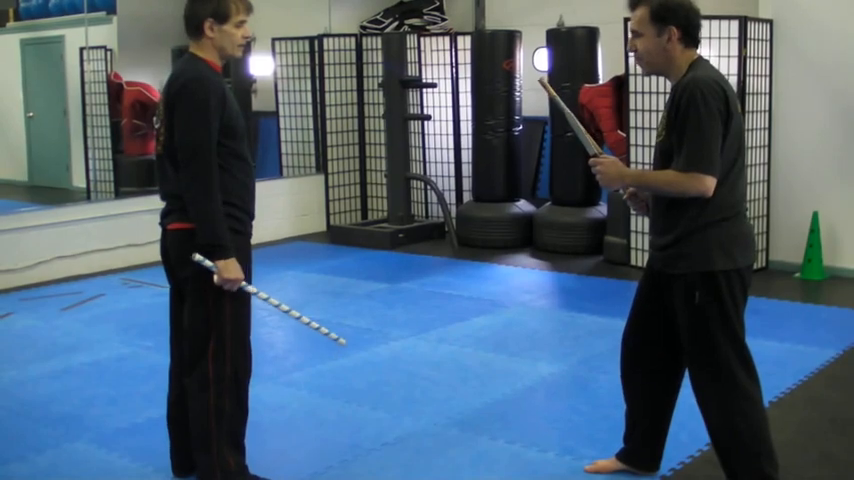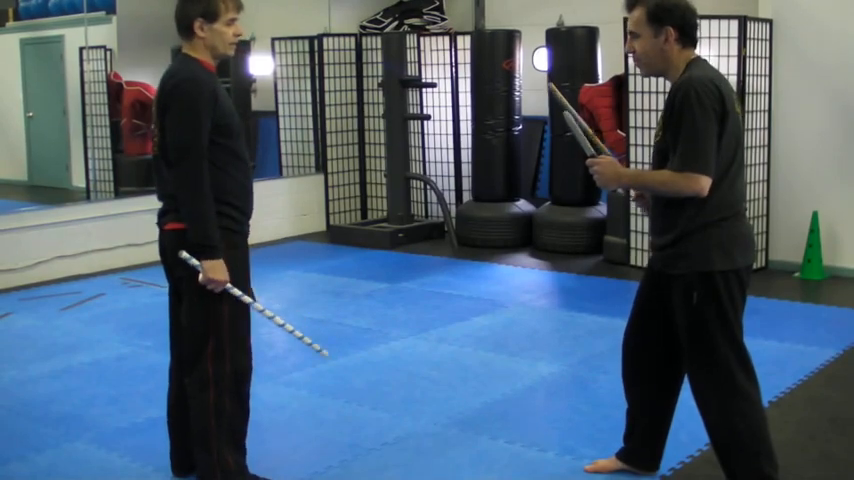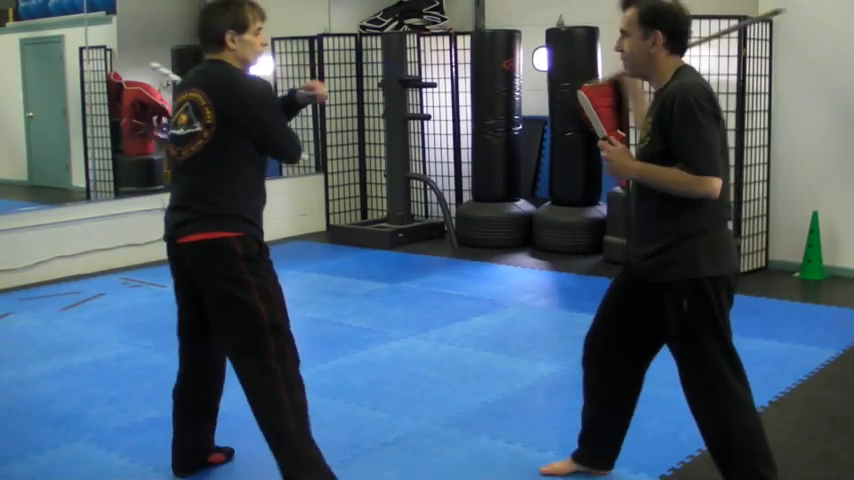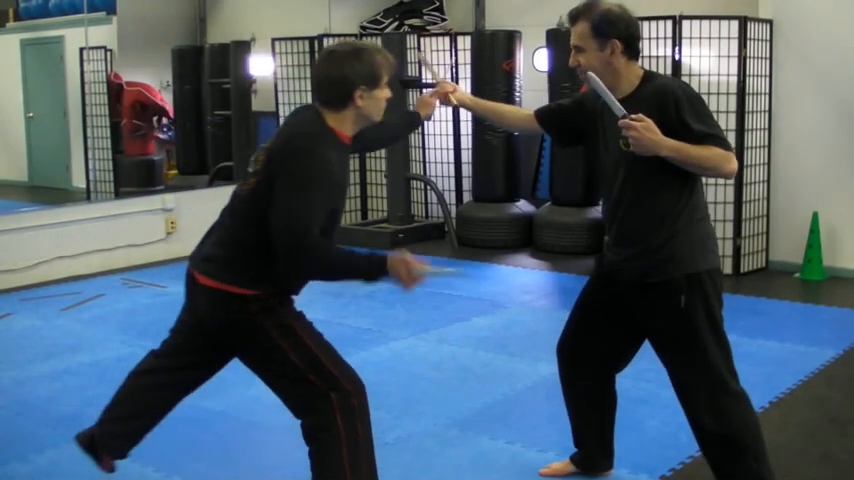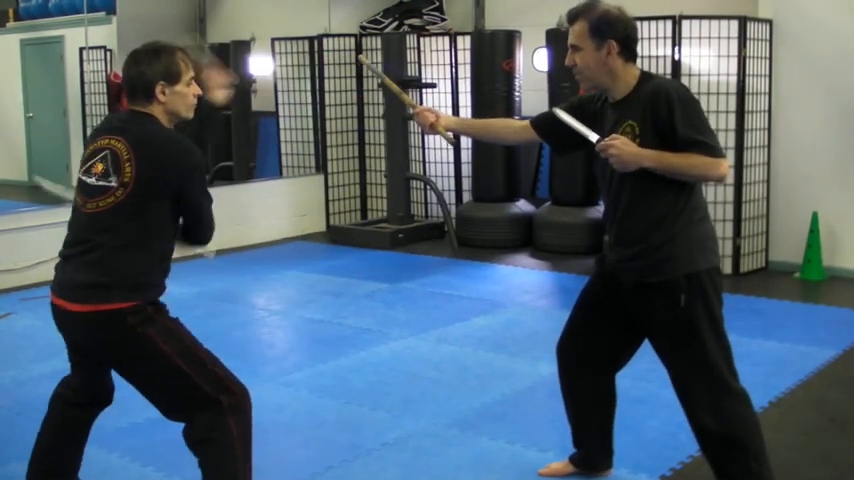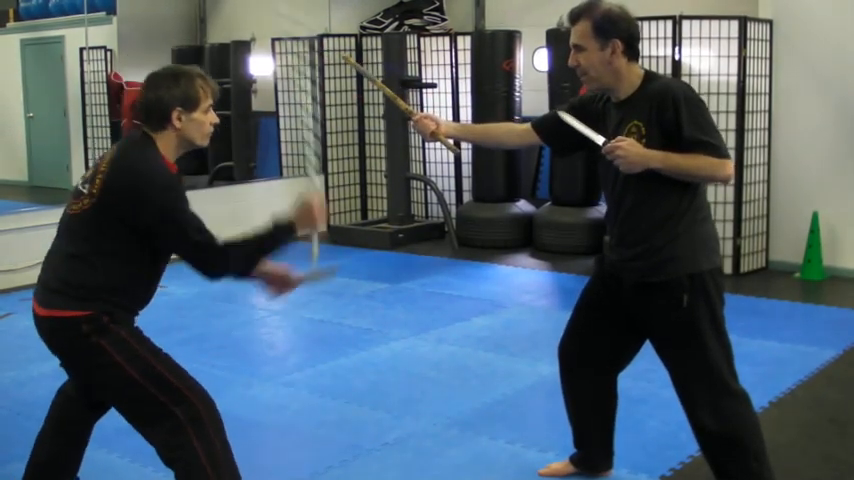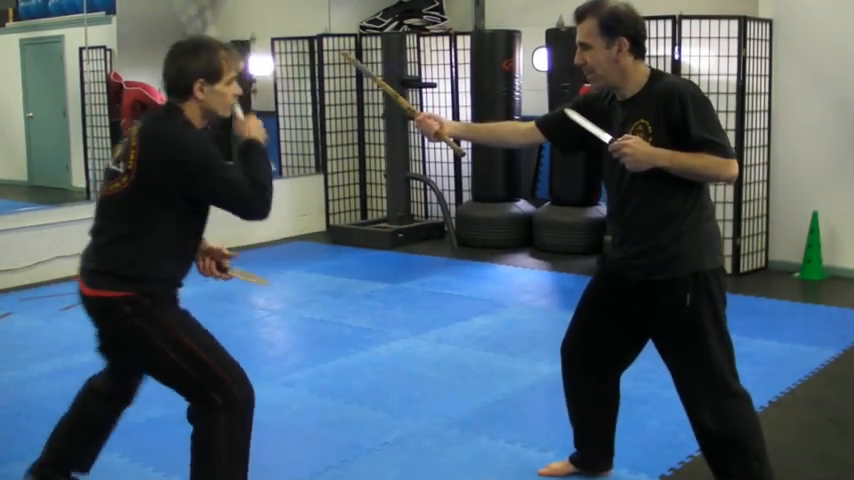
dt=0.7s
person 1, frame 1
left shoulder: (699, 89)
right shoulder: (690, 86)
left elbow: (701, 181)
left wrist: (626, 177)
right wrist: (651, 196)
left hip: (708, 258)
right hip: (678, 252)
left knee: (721, 374)
right knee: (644, 352)
person 1, frame 2
left shoulder: (694, 89)
right shoulder: (695, 83)
left elbow: (695, 181)
left wrist: (623, 177)
right wrist: (654, 194)
left hip: (708, 258)
right hip: (680, 252)
left knee: (720, 375)
right knee: (645, 352)
person 1, frame 3
left shoulder: (687, 97)
right shoulder: (668, 94)
left elbow: (708, 183)
left wrist: (630, 168)
right wrist: (639, 88)
left hip: (696, 267)
right hip: (651, 261)
left knee: (714, 383)
right knee: (605, 351)
person 1, frame 4
left shoulder: (669, 95)
right shoulder: (593, 107)
left elbow: (727, 163)
right elbow: (528, 120)
left wrist: (661, 144)
right wrist: (465, 100)
left hip: (681, 269)
right hip: (620, 265)
left knee: (710, 388)
right knee: (579, 355)
person 1, frame 5
left shoulder: (666, 96)
right shoulder: (593, 107)
left elbow: (717, 166)
right elbow: (522, 129)
left wrist: (642, 156)
right wrist: (451, 123)
left hip: (680, 269)
right hip: (621, 265)
left knee: (710, 388)
right knee: (579, 355)
person 1, frame 6
left shoulder: (670, 97)
right shoulder: (595, 108)
left elbow: (722, 168)
right elbow: (523, 134)
left wrist: (649, 158)
right wrist: (449, 128)
left hip: (681, 270)
right hip: (622, 265)
left knee: (711, 390)
right knee: (581, 357)
person 1, frame 7
left shoulder: (676, 96)
right shoulder: (598, 106)
left elbow: (727, 168)
right elbow: (527, 132)
left wrist: (655, 155)
right wrist: (454, 128)
left hip: (685, 269)
right hip: (624, 264)
left knee: (712, 390)
right knee: (583, 357)
person 2, frame 1
left shoulder: (191, 78)
right shoulder: (199, 83)
right elbow: (199, 176)
right wrist: (223, 252)
left hip: (191, 238)
right hip: (207, 242)
left knee: (192, 351)
right knee: (222, 358)
person 2, frame 2
left shoulder: (193, 79)
right shoulder: (191, 83)
right elbow: (188, 175)
left wrist: (228, 238)
right wrist: (211, 252)
left hip: (198, 238)
right hip: (204, 242)
left knee: (193, 351)
right knee: (221, 356)
person 2, frame 3
left shoulder: (190, 86)
right shoulder: (238, 87)
right elbow: (285, 147)
left wrist: (298, 96)
right wrist: (291, 125)
left hip: (183, 239)
right hip: (224, 242)
left knee: (201, 349)
right knee: (269, 359)
person 2, frame 4
left shoulder: (310, 121)
right shoulder: (311, 153)
left elbow: (360, 138)
right elbow: (299, 250)
left wrist: (414, 117)
right wrist: (385, 265)
left hip: (212, 277)
right hip: (244, 295)
left knee: (176, 363)
right knee: (338, 395)
left ankle: (105, 439)
person 2, frame 5
left shoulder: (106, 132)
right shoulder: (168, 149)
right elbow: (201, 230)
left wrist: (209, 101)
right wrist: (182, 229)
left hip: (69, 299)
right hip: (121, 312)
left knee: (85, 385)
right knee: (223, 402)
person 2, frame 6
left shoulder: (143, 158)
right shoulder: (146, 177)
left elbow: (191, 245)
right elbow: (211, 260)
left wrist: (256, 268)
right wrist: (291, 226)
left hip: (66, 306)
right hip: (84, 318)
left knee: (89, 390)
right knee: (188, 413)
person 2, frame 7
left shoulder: (157, 129)
right shoulder: (178, 143)
right elbow: (254, 203)
left wrist: (196, 247)
right wrist: (254, 144)
left hip: (110, 283)
right hip: (133, 296)
left knee: (119, 377)
right knee: (229, 394)
